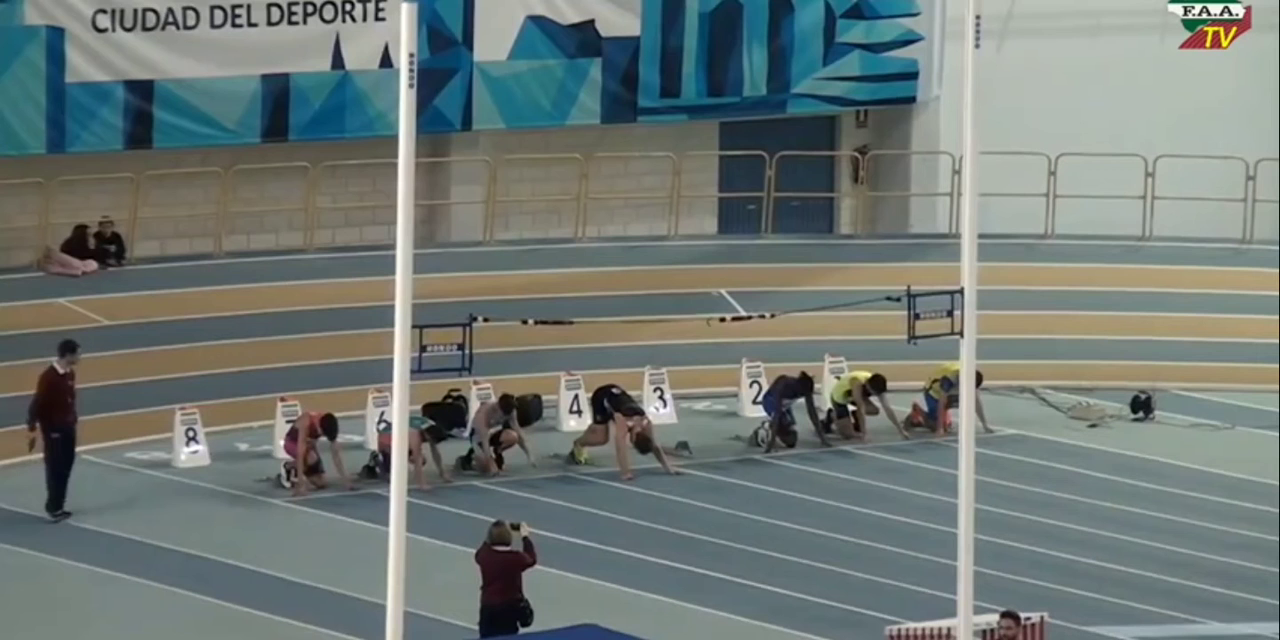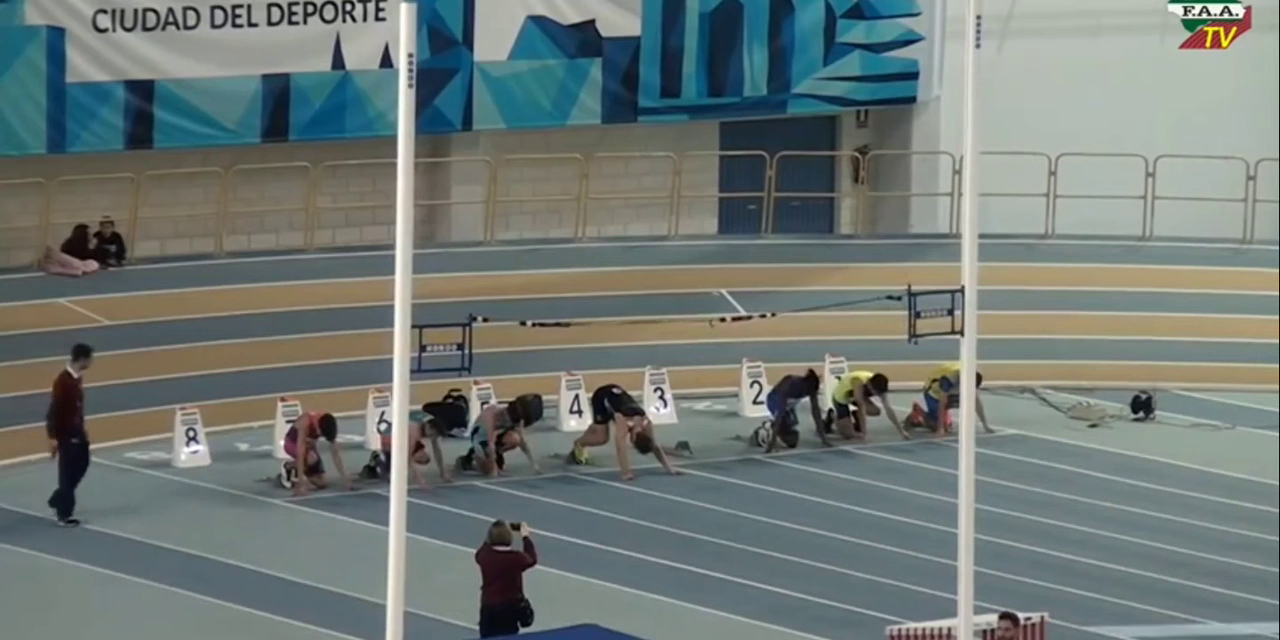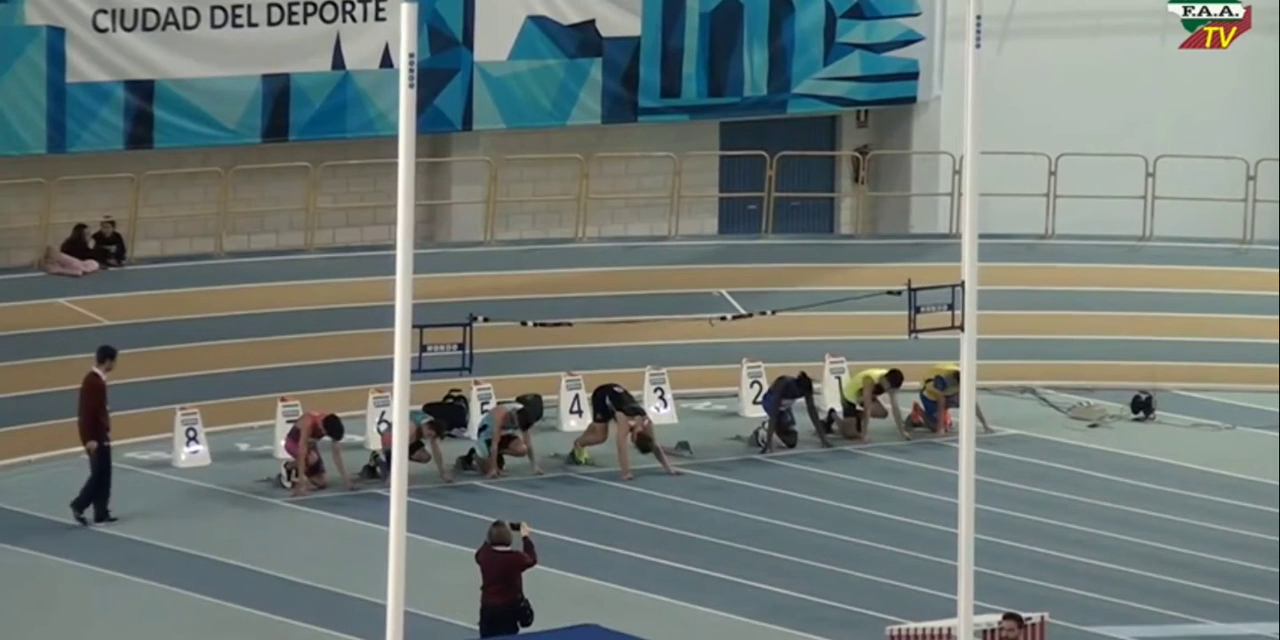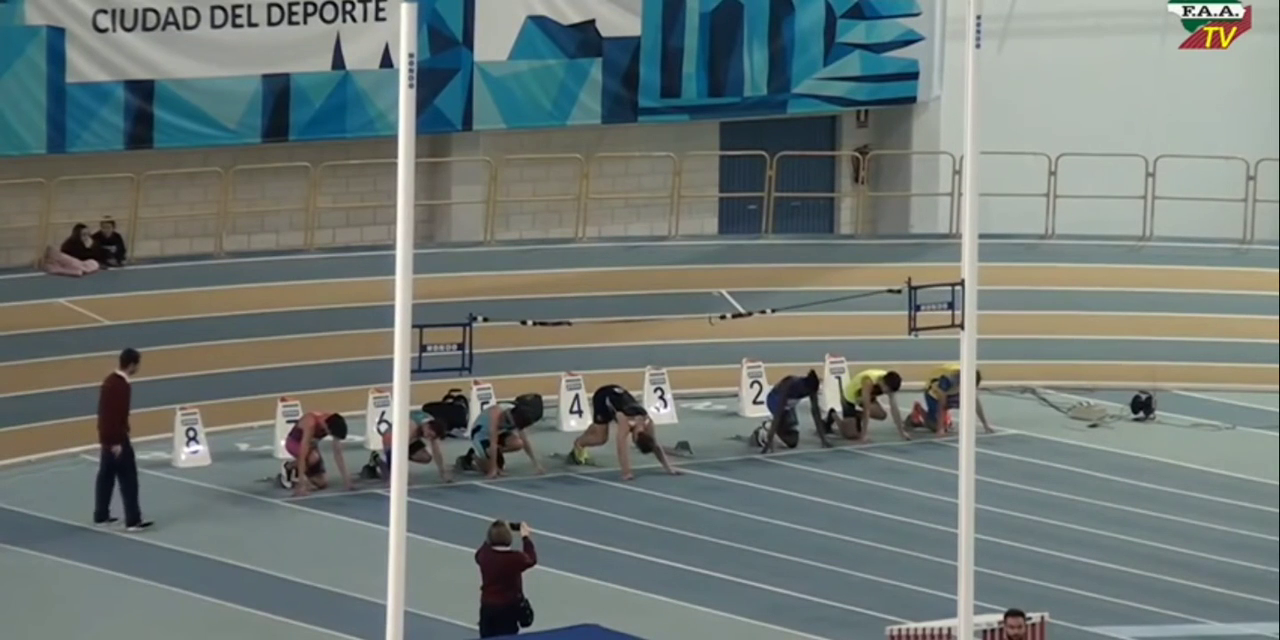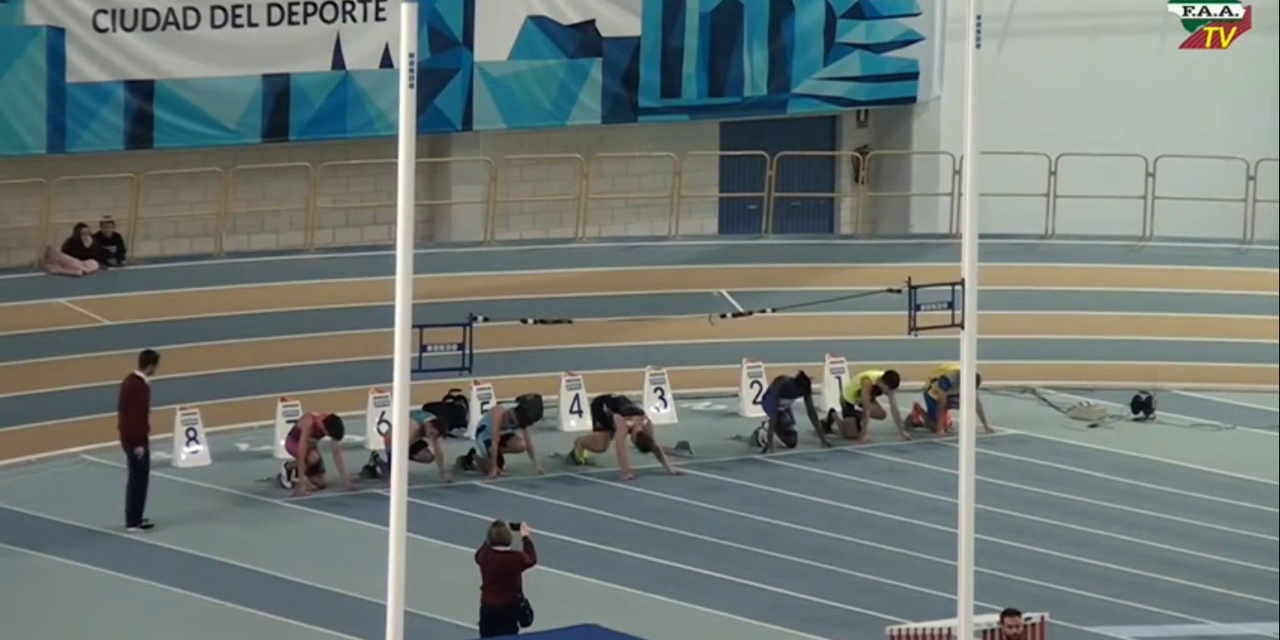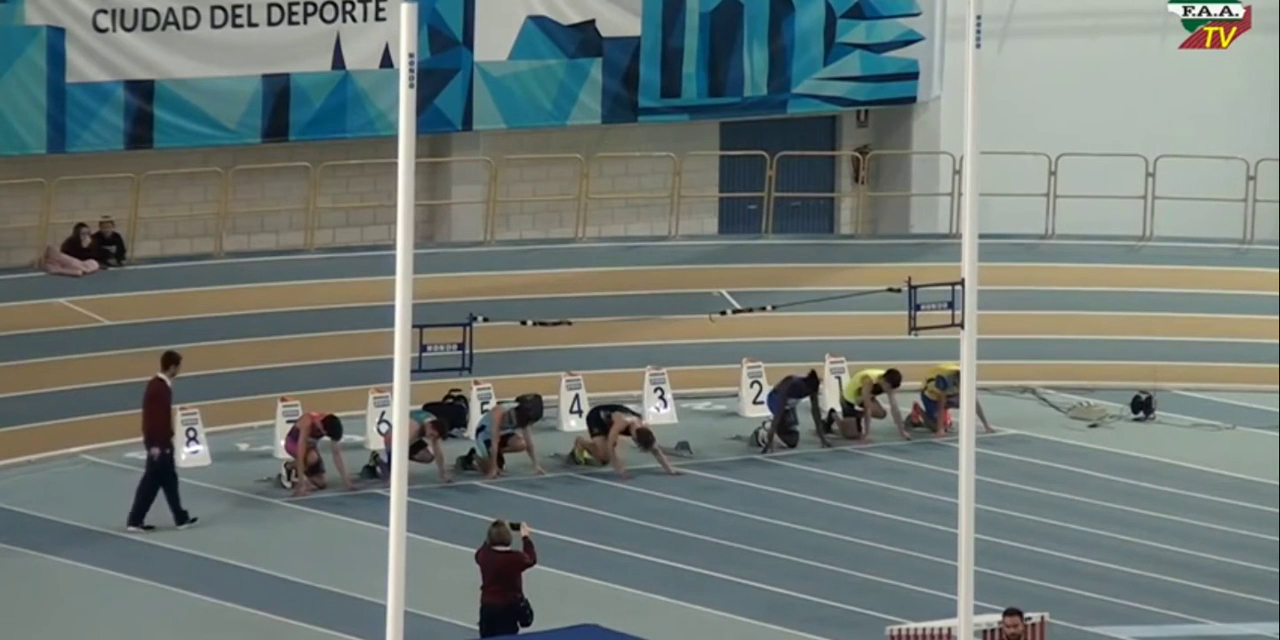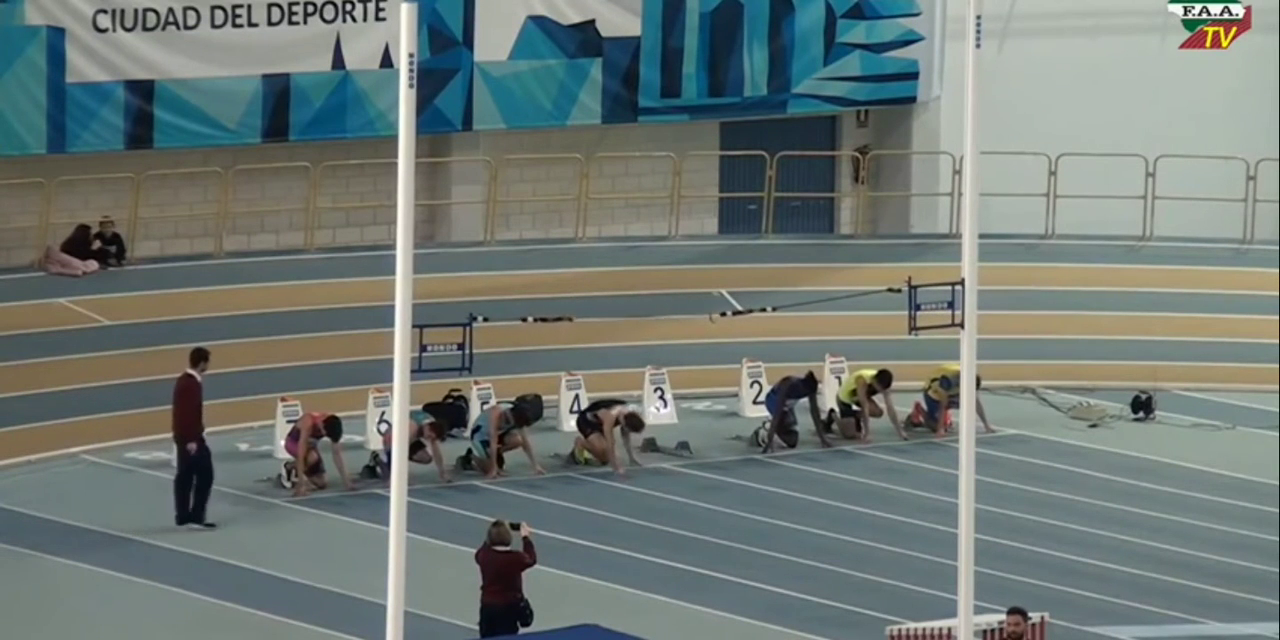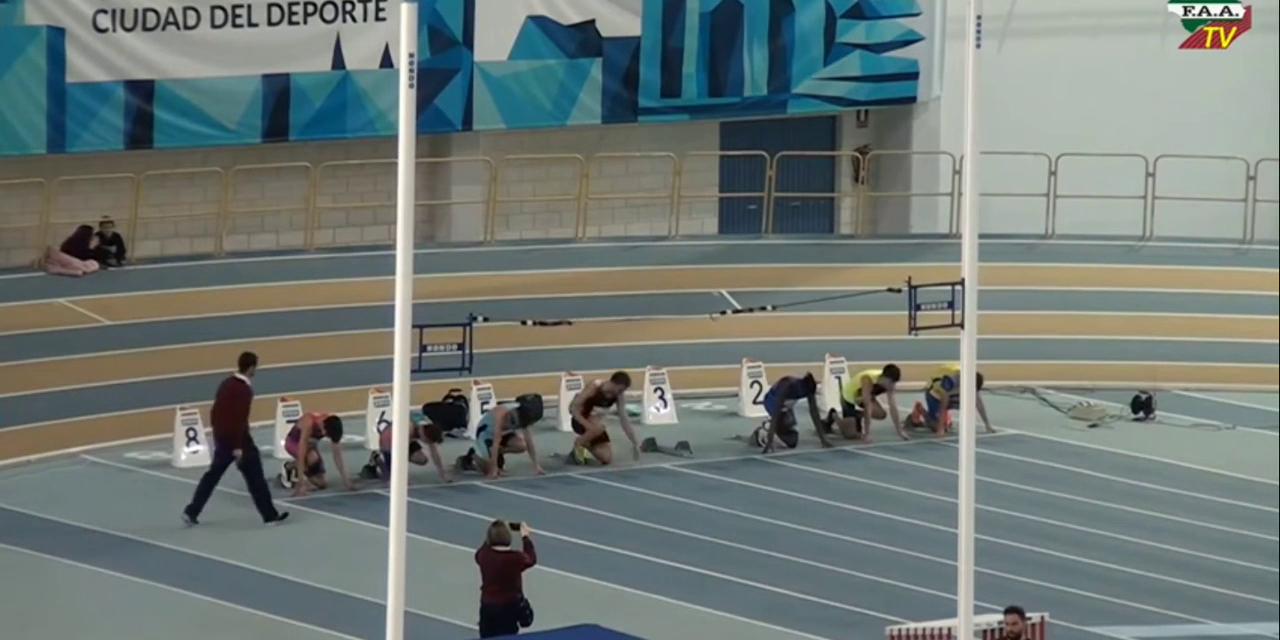
dt=0.5s
person 1, frame 1
left shoulder: (70, 374)
right shoulder: (48, 377)
right elbow: (37, 404)
left wrist: (74, 421)
right wrist: (32, 428)
left hip: (68, 427)
right hip: (53, 429)
left knee: (65, 467)
right knee: (55, 468)
left ankle: (56, 506)
right ankle: (54, 508)
person 1, frame 2
left shoulder: (77, 377)
right shoulder: (63, 381)
right elbow: (54, 410)
left wrist: (81, 427)
right wrist: (52, 437)
left hip: (76, 430)
right hip: (66, 433)
left knee: (81, 465)
right knee: (69, 472)
left ankle: (58, 500)
right ankle: (64, 514)
person 1, frame 3
left shoulder: (95, 379)
right shoulder: (94, 383)
right elbow: (89, 412)
right wrist: (90, 439)
left hip: (98, 434)
right hip: (95, 436)
left knee: (101, 473)
right knee: (101, 474)
left ankle: (101, 514)
right ankle: (79, 505)
person 1, frame 4
left shoulder: (111, 380)
right shoulder: (121, 385)
right elbow: (117, 415)
right wrist: (116, 442)
left hip: (107, 436)
right hip: (117, 438)
left knee: (106, 475)
right knee: (128, 478)
left ankle: (101, 515)
right ankle: (133, 521)
person 1, frame 5
left shoulder: (130, 381)
right shoulder: (140, 387)
right elbow: (137, 417)
right wrist: (138, 444)
left hip: (129, 436)
right hip: (135, 439)
left knee: (139, 476)
right knee: (138, 478)
left ankle: (134, 516)
right ankle: (133, 521)
person 1, frame 6
left shoulder: (157, 384)
right shoulder: (160, 388)
right elbow: (156, 418)
right wrist: (155, 444)
left hip: (161, 440)
right hip: (158, 442)
left knee: (169, 478)
right knee: (151, 481)
left ankle: (181, 518)
right ankle: (135, 521)
person 1, frame 7
left shoulder: (183, 380)
right shoulder: (192, 384)
right elbow: (189, 414)
right wrist: (191, 440)
left hip: (182, 435)
right hip: (191, 438)
left knee: (184, 476)
right knee: (205, 475)
left ankle: (182, 517)
right ankle: (196, 517)
person 1, frame 8
left shoulder: (226, 384)
right shoulder: (244, 389)
left elbow: (215, 411)
right elbow: (240, 420)
left wrist: (217, 433)
right wrist: (239, 446)
left hip: (222, 437)
right hip: (239, 439)
left knee: (213, 475)
right knee: (255, 477)
left ankle: (191, 512)
right ankle: (270, 515)
